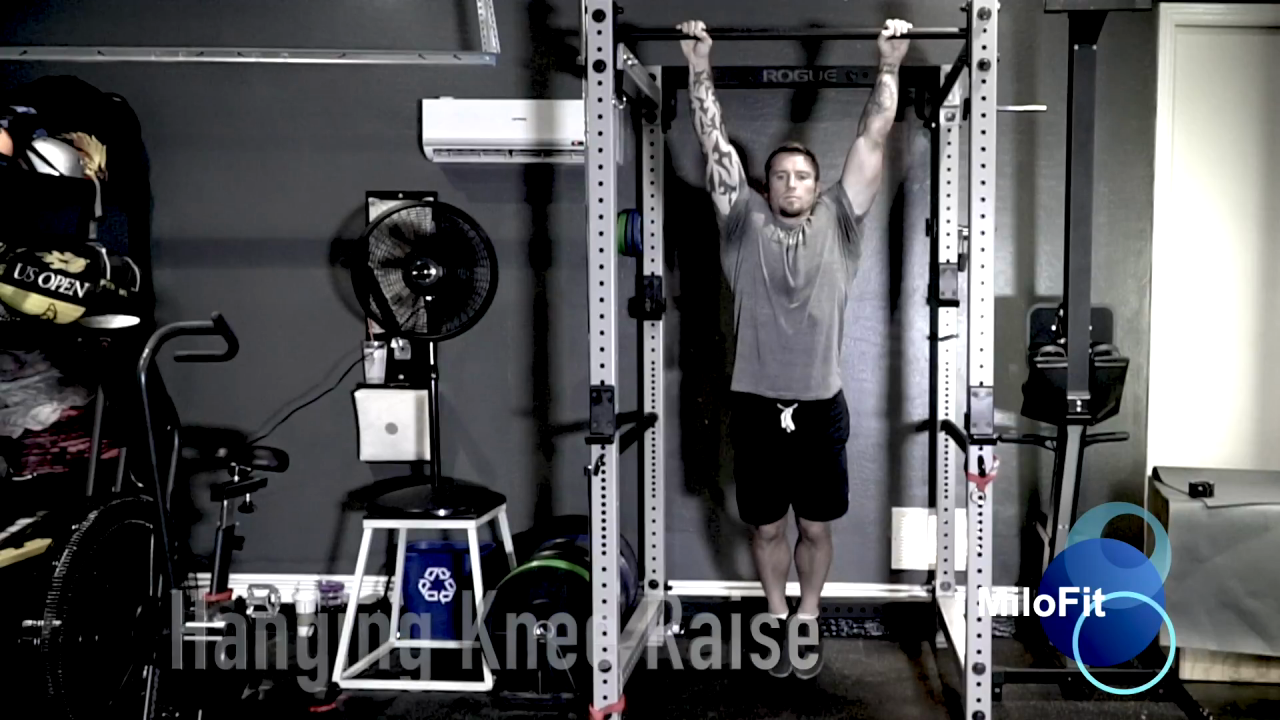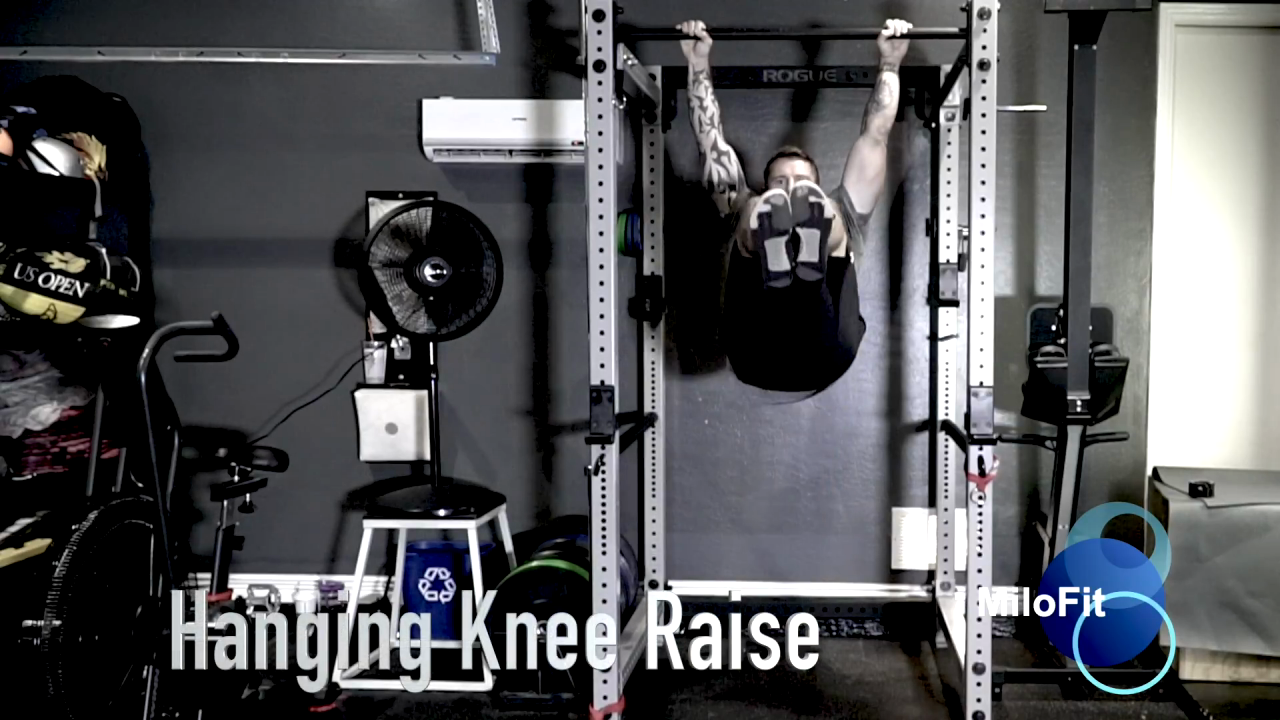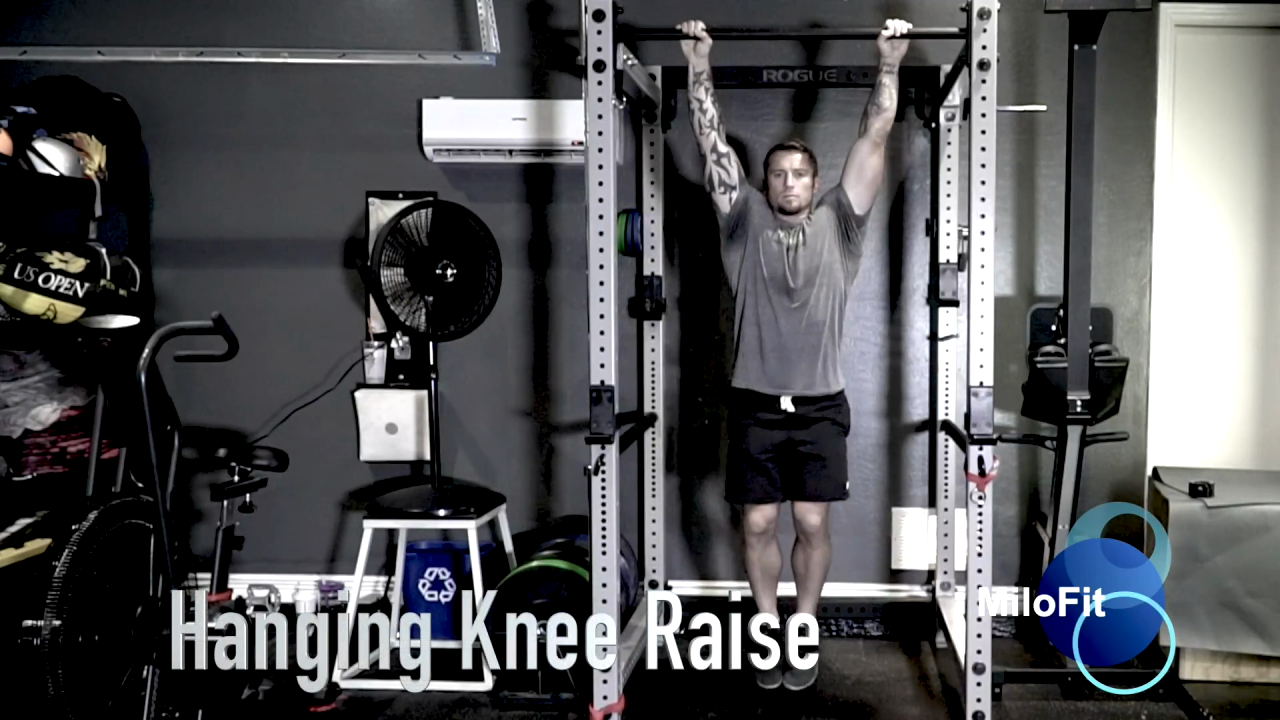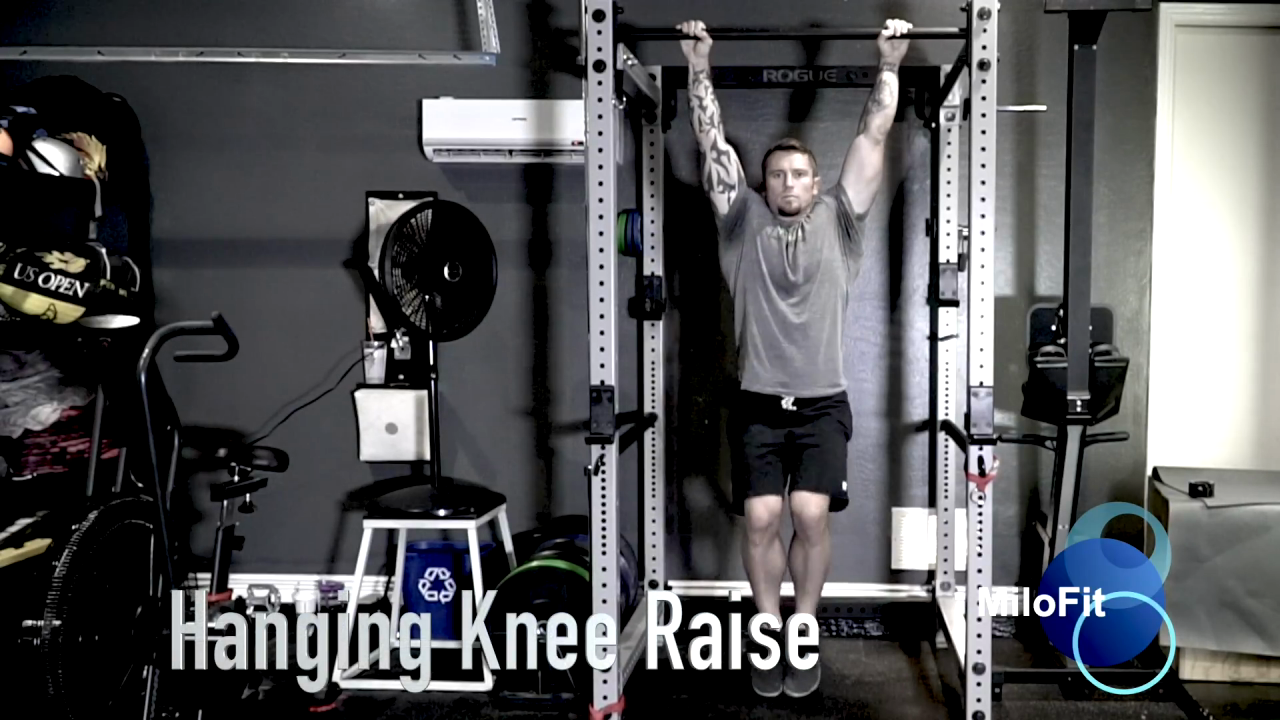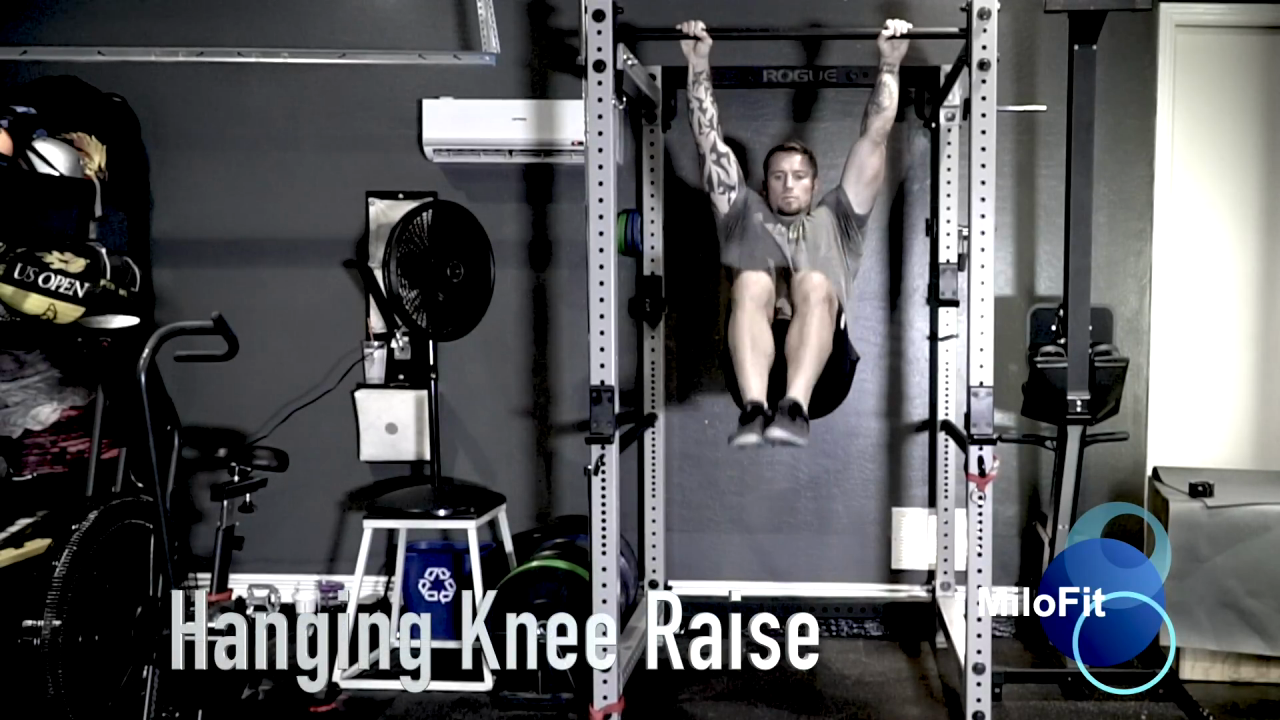
dt=1s
person 1, frame 1
left shoulder: (839, 218)
right shoulder: (744, 219)
left elbow: (872, 139)
right elbow: (715, 143)
left wrist: (889, 66)
right wrist: (699, 67)
left hip: (820, 406)
right hip: (757, 405)
left knee: (815, 527)
right knee: (767, 528)
left ankle: (808, 625)
right ankle: (778, 621)
person 1, frame 2
left shoulder: (837, 212)
right shoulder: (748, 210)
left elbow: (874, 136)
right elbow: (712, 142)
left wrist: (889, 65)
right wrist: (699, 66)
left hip: (824, 346)
right hip: (758, 348)
left knee: (824, 208)
right knee: (756, 209)
left ankle: (811, 250)
right ankle: (768, 232)
person 1, frame 3
left shoulder: (839, 219)
right shoulder: (745, 218)
left elbow: (873, 139)
right elbow: (713, 143)
left wrist: (889, 66)
right wrist: (699, 67)
left hip: (820, 404)
right hip: (755, 402)
left knee: (812, 523)
right knee: (758, 523)
right ankle: (769, 630)
person 1, frame 4
left shoulder: (837, 218)
right shoulder: (742, 219)
left elbow: (869, 140)
right elbow: (713, 145)
left wrist: (888, 66)
right wrist: (699, 67)
left hip: (822, 405)
right hip: (757, 404)
left knee: (811, 516)
right knee: (761, 518)
right ankle: (769, 637)
person 1, frame 5
left shoulder: (837, 216)
right shoulder: (743, 215)
left elbow: (873, 140)
right elbow: (710, 142)
left wrist: (889, 64)
right wrist: (698, 64)
left knee: (812, 285)
right knee: (752, 285)
left ankle: (792, 410)
right ankle: (755, 411)
